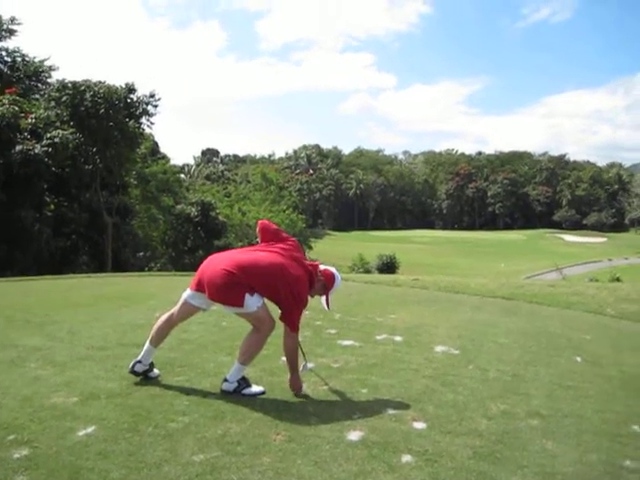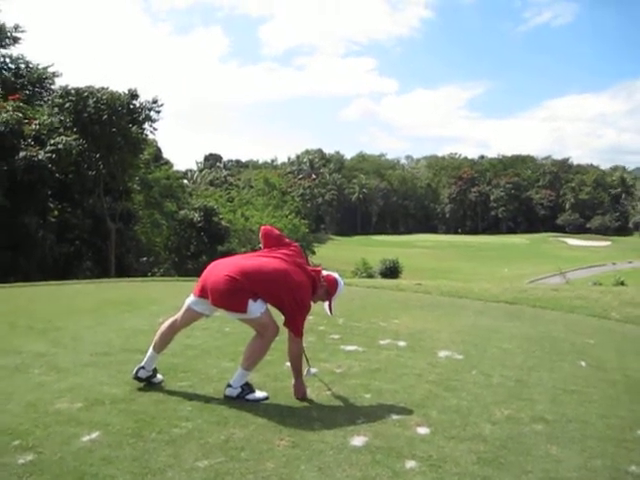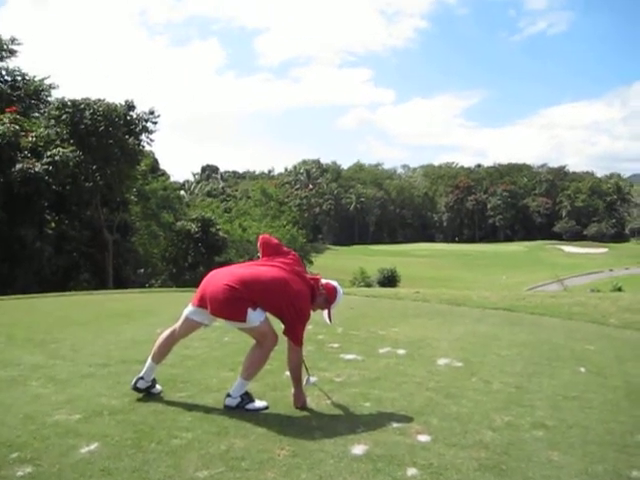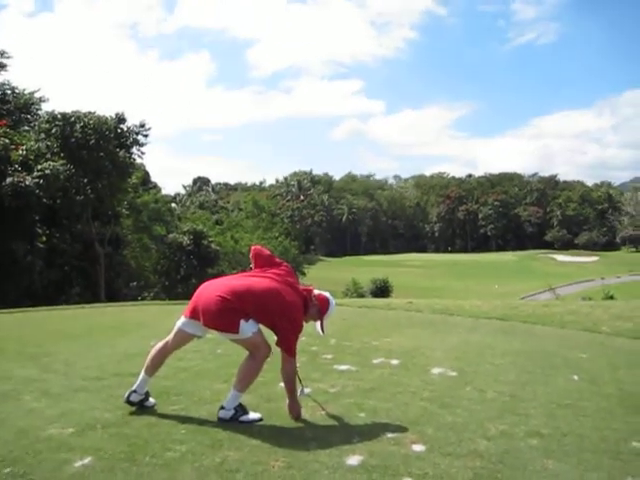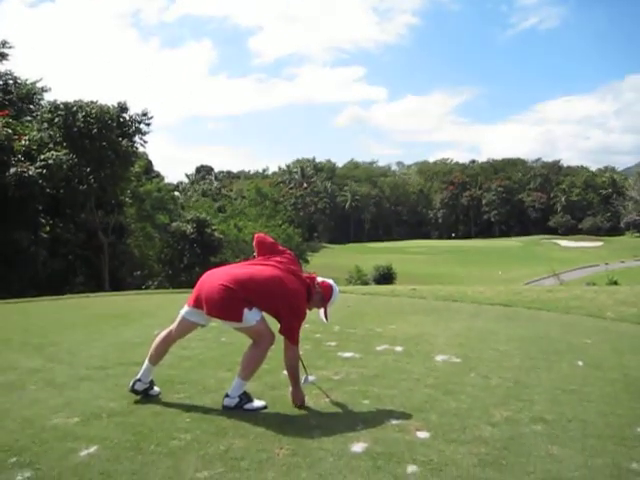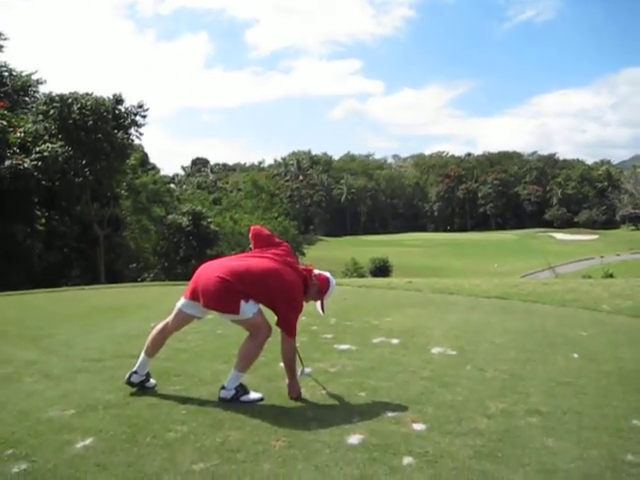
dt=0.5s
person 1, frame 1
left shoulder: (292, 247)
right shoulder: (299, 288)
left elbow: (262, 225)
right elbow: (290, 334)
right wrist: (294, 375)
left hip: (211, 264)
right hip: (228, 279)
left knee: (176, 315)
right knee: (265, 324)
left ankle: (142, 363)
right ankle: (233, 381)
person 1, frame 2
left shoulder: (295, 252)
right shoulder: (302, 294)
left elbow: (265, 231)
right elbow: (295, 340)
right wrist: (298, 380)
left hip: (214, 270)
right hip: (231, 285)
left knee: (179, 321)
right knee: (268, 330)
left ankle: (145, 368)
right ankle: (236, 386)
person 1, frame 3
left shoulder: (293, 261)
right shoulder: (301, 302)
left elbow: (263, 239)
right elbow: (295, 348)
right wrist: (298, 390)
left hip: (213, 279)
right hip: (230, 294)
left knee: (178, 331)
right knee: (268, 339)
left ankle: (144, 379)
right ankle: (236, 396)
person 1, frame 4
left shoulder: (286, 272)
right shoulder: (294, 313)
left elbow: (256, 250)
right elbow: (288, 360)
right wrist: (293, 401)
left hip: (206, 291)
right hip: (223, 305)
left knee: (171, 343)
right knee: (261, 350)
left ankle: (138, 392)
right ankle: (230, 408)
person 1, frame 5
left shoulder: (288, 260)
right shoulder: (296, 301)
left elbow: (259, 238)
right elbow: (291, 347)
right wrist: (296, 388)
left hip: (209, 279)
right hip: (226, 294)
left knee: (174, 332)
right knee: (264, 338)
left ankle: (142, 381)
right ankle: (234, 397)
person 1, frame 6
left shoulder: (285, 252)
right shoulder: (293, 292)
left elbow: (255, 230)
right elbow: (288, 340)
right wrist: (292, 380)
left hip: (205, 272)
right hip: (223, 286)
left knee: (171, 325)
right knee: (261, 330)
left ankle: (138, 373)
right ankle: (230, 389)
